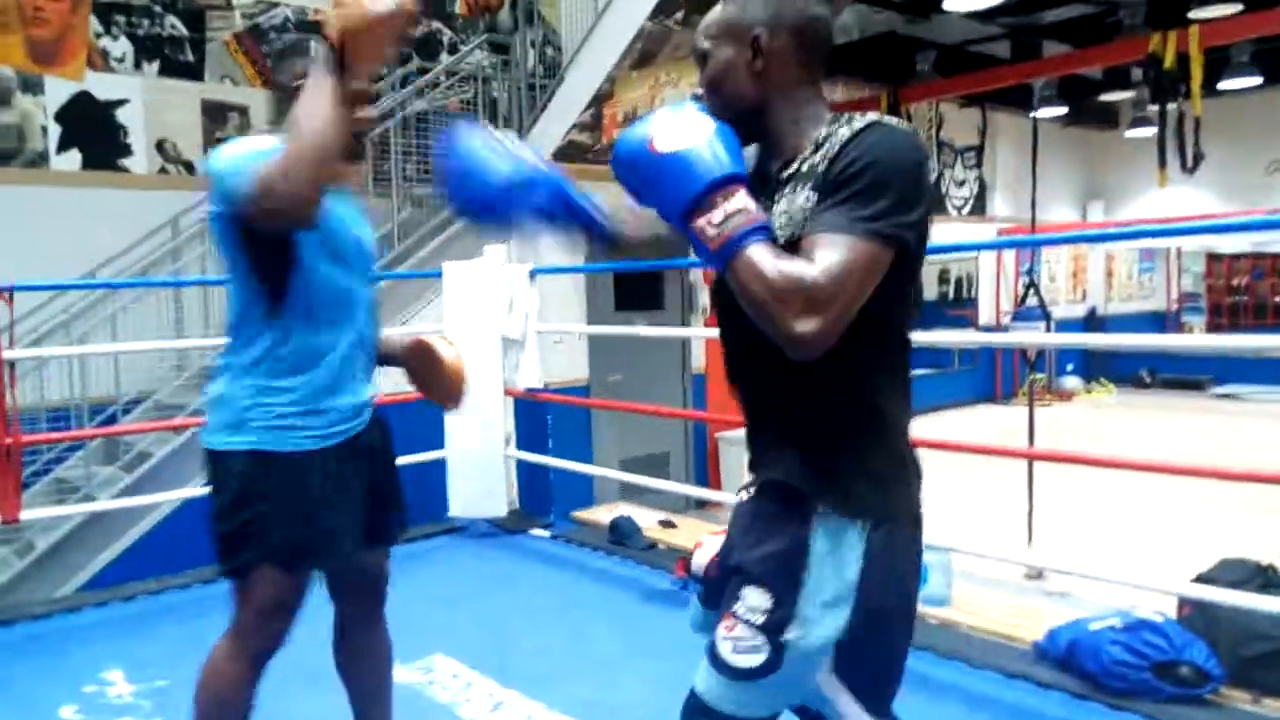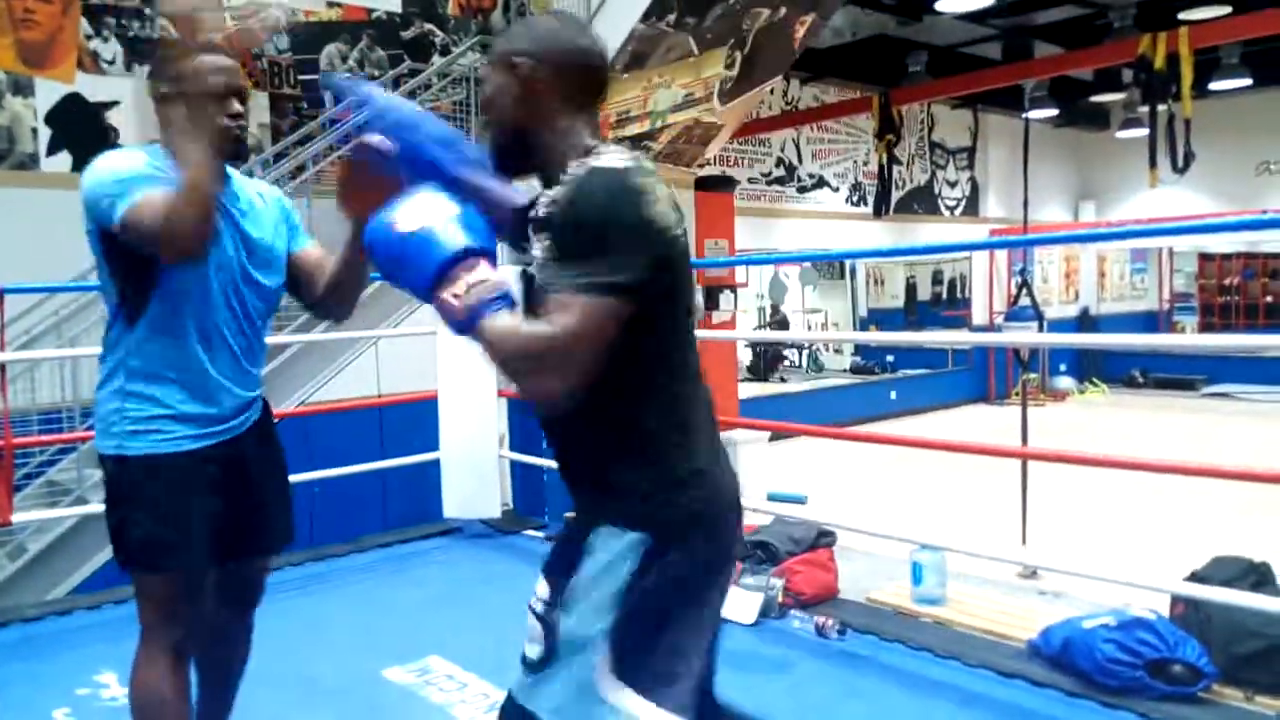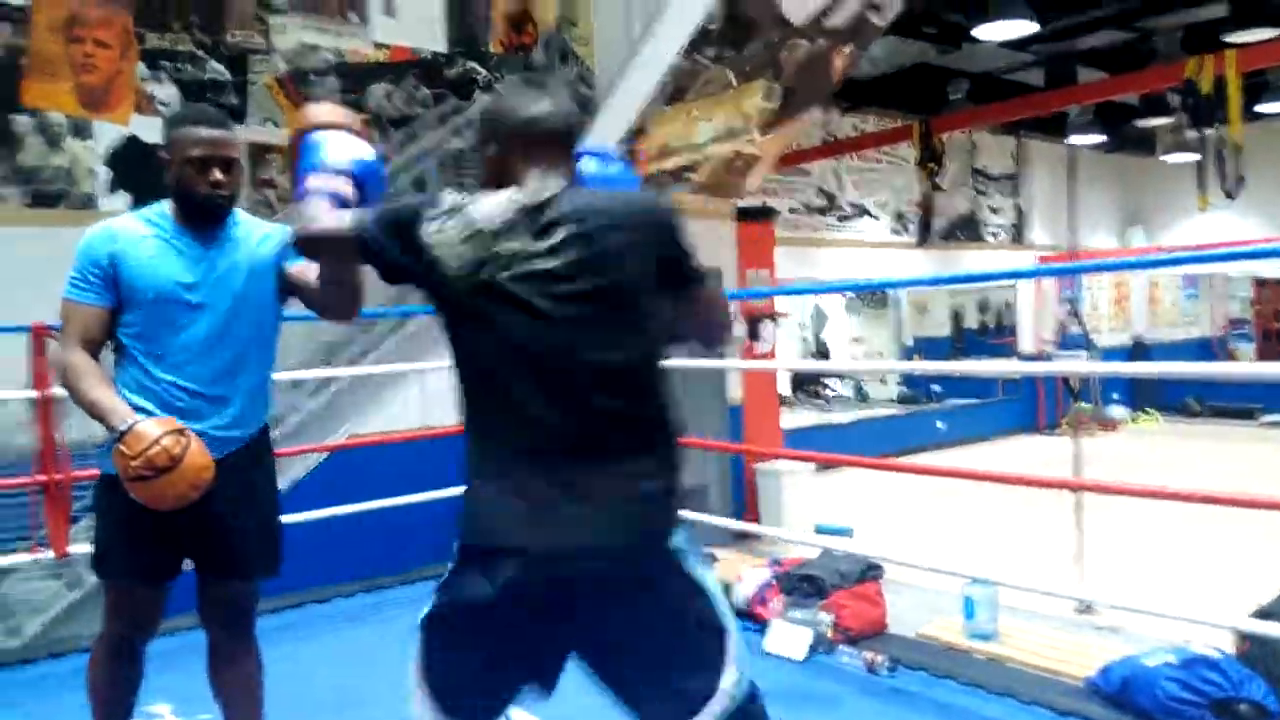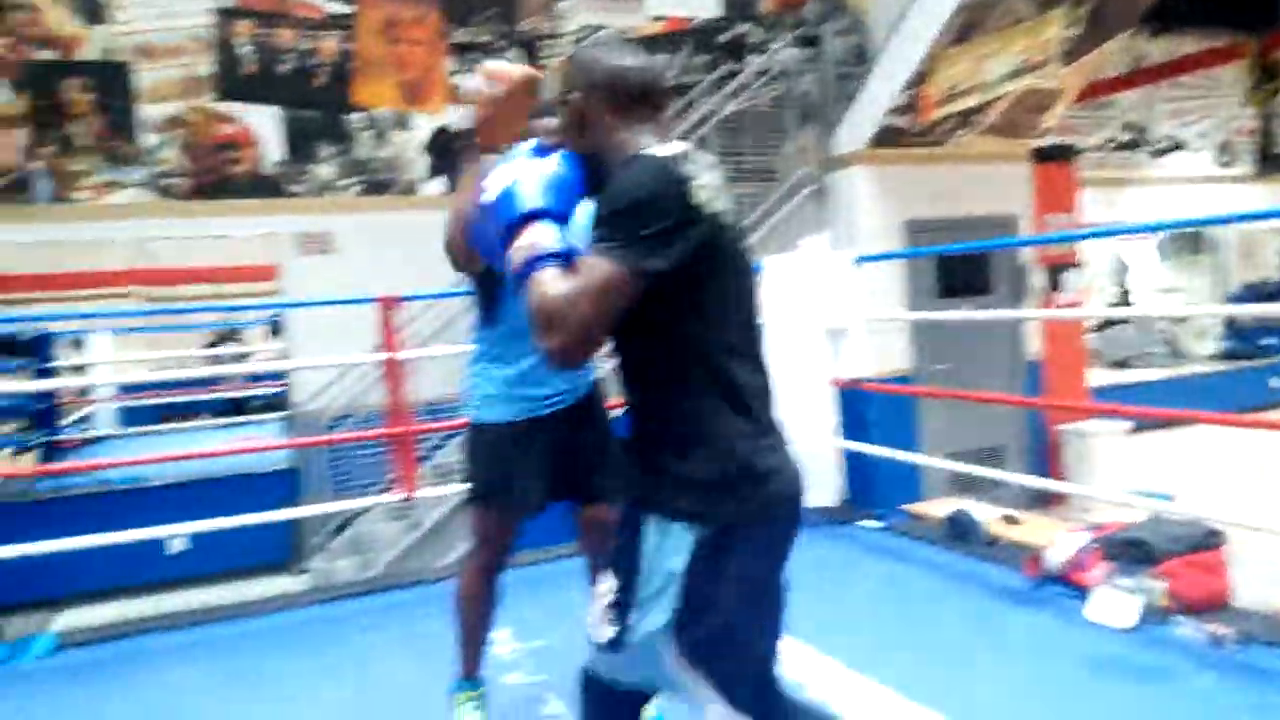
dt=1s
person 1, frame 1
left shoulder: (879, 154)
right shoulder: (758, 169)
left elbow: (810, 317)
right elbow: (651, 233)
left wrist: (717, 207)
right wrist: (551, 196)
left hip: (842, 498)
right hip: (789, 485)
person 1, frame 2
left shoulder: (608, 190)
right shoulder: (614, 185)
left elbow: (549, 375)
left wrist: (466, 286)
left hip: (647, 515)
right hip: (694, 500)
person 1, frame 3
left shoulder: (441, 232)
right shoulder: (644, 220)
left elbow: (315, 236)
right elbow: (712, 331)
left hip: (504, 547)
right hip: (631, 540)
person 1, frame 4
left shoulder: (652, 181)
right shoulder: (680, 182)
left elbow: (565, 338)
left wrist: (532, 240)
left hip: (707, 492)
right hip: (740, 482)
person 2, frame 1
left shoulder: (338, 202)
right shoulder: (250, 161)
right elbow: (291, 199)
left wrist: (401, 351)
right wrist: (335, 69)
left hip: (349, 428)
right hip: (275, 437)
left knee: (365, 597)
right knee: (261, 625)
person 2, frame 2
left shoulder: (267, 201)
right shoulder: (125, 175)
left elbow: (329, 302)
right elbow: (184, 239)
left wrist: (363, 225)
right wrist: (191, 129)
left hip: (244, 428)
right hip: (156, 439)
left knee: (239, 598)
right knee: (171, 625)
person 2, frame 3
left shoulder: (272, 244)
right shoulder: (112, 242)
left elbow: (342, 304)
right elbow: (76, 353)
right wrist: (127, 424)
left hip: (239, 462)
left knee: (233, 622)
right knee: (127, 628)
person 2, frame 4
left shoulder: (587, 211)
right shoulder: (493, 207)
right elbow: (464, 255)
right wrist: (482, 156)
left hip: (576, 399)
right hip: (507, 408)
left knee: (605, 537)
right knee: (490, 550)
